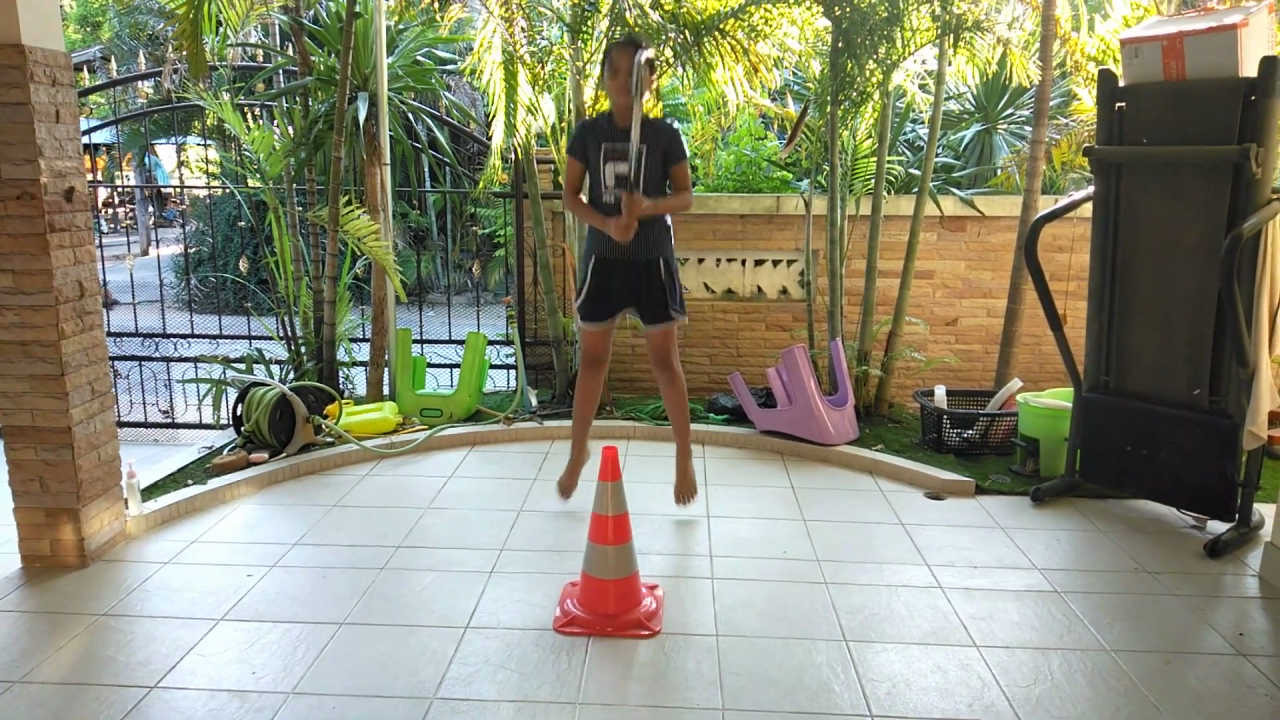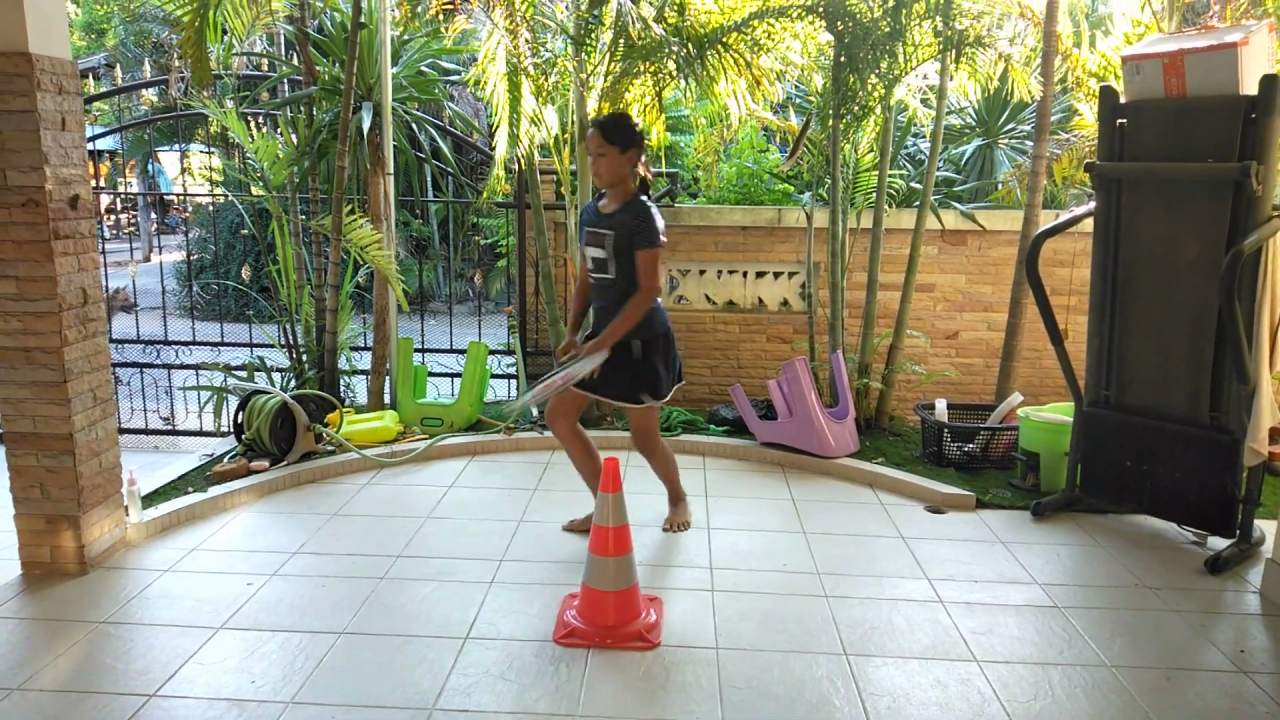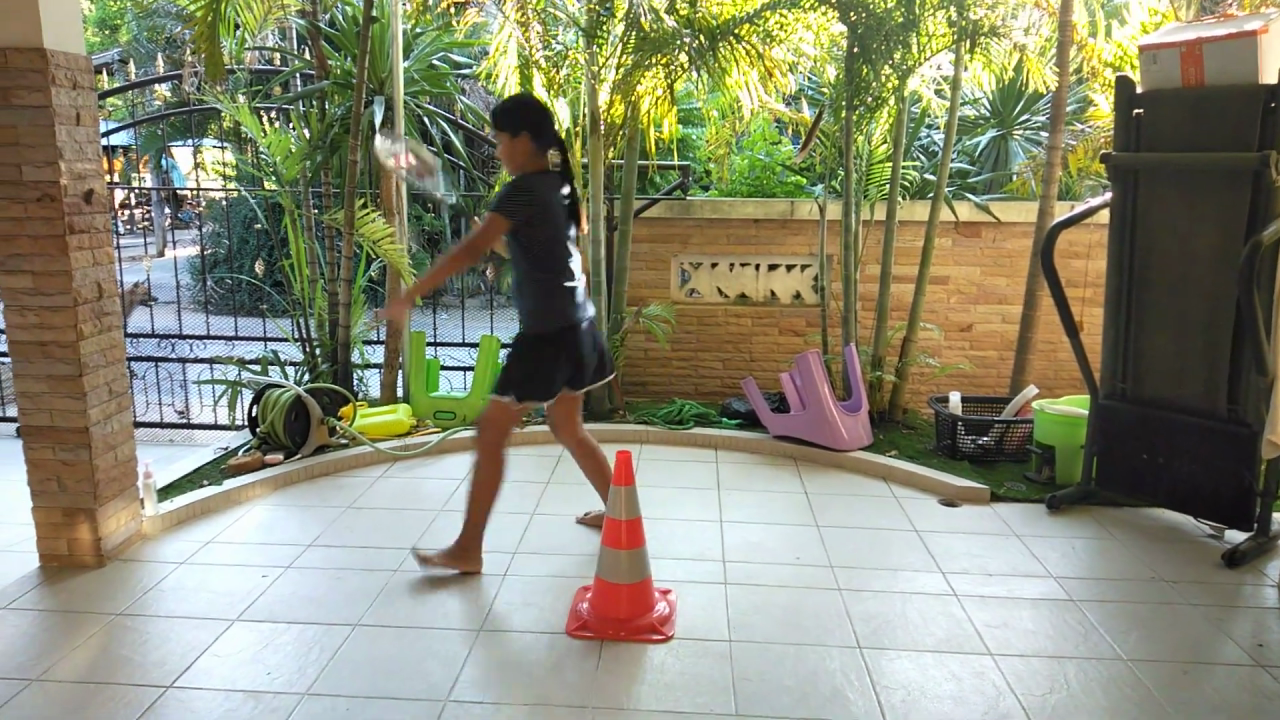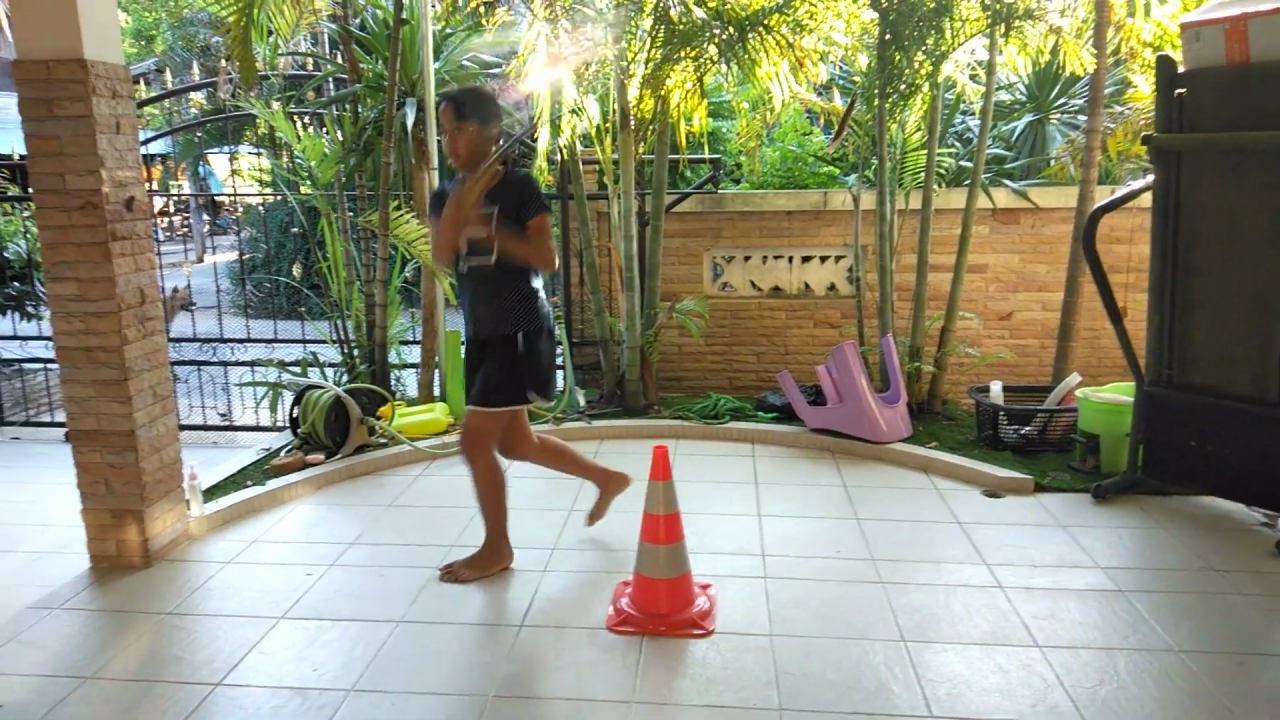
dt=0.5s
person 1, frame 1
left shoulder: (665, 134)
right shoulder: (588, 132)
left elbow: (685, 195)
right elbow: (570, 195)
left wrist: (649, 207)
right wrist: (606, 223)
left hip: (652, 260)
right hip: (603, 258)
left knee: (664, 360)
right knee: (592, 358)
left ankle: (684, 455)
right ankle: (578, 452)
person 1, frame 2
left shoulder: (641, 214)
right shoulder: (591, 212)
left elbow: (649, 290)
left wrist: (604, 340)
right wrist: (574, 334)
left hip: (641, 339)
right hip: (602, 337)
left knee: (644, 436)
right knee: (558, 415)
left ankle: (677, 498)
person 1, frame 3
left shoulder: (523, 190)
right shoulder: (558, 185)
left elbow: (472, 250)
left wrist: (411, 293)
left hip: (548, 331)
right hip: (575, 324)
left knee: (491, 432)
right knee: (566, 427)
left ankle: (467, 548)
person 1, frame 4
left shoulder: (519, 187)
right shoulder: (446, 197)
left elbow: (547, 259)
right elbow: (443, 258)
left wrist: (491, 231)
right wrist: (456, 222)
left hip: (520, 332)
right hip: (483, 335)
left knee: (478, 437)
right knee: (514, 442)
left ankle: (496, 548)
right ankle: (606, 478)
